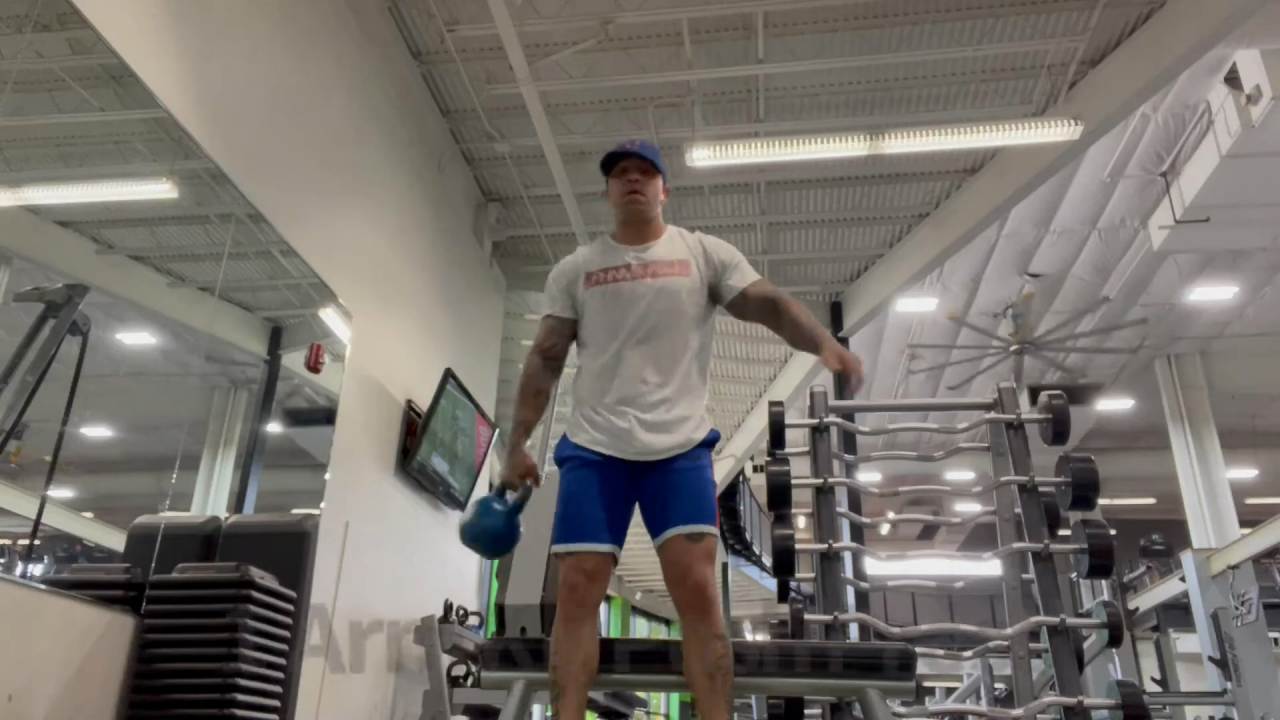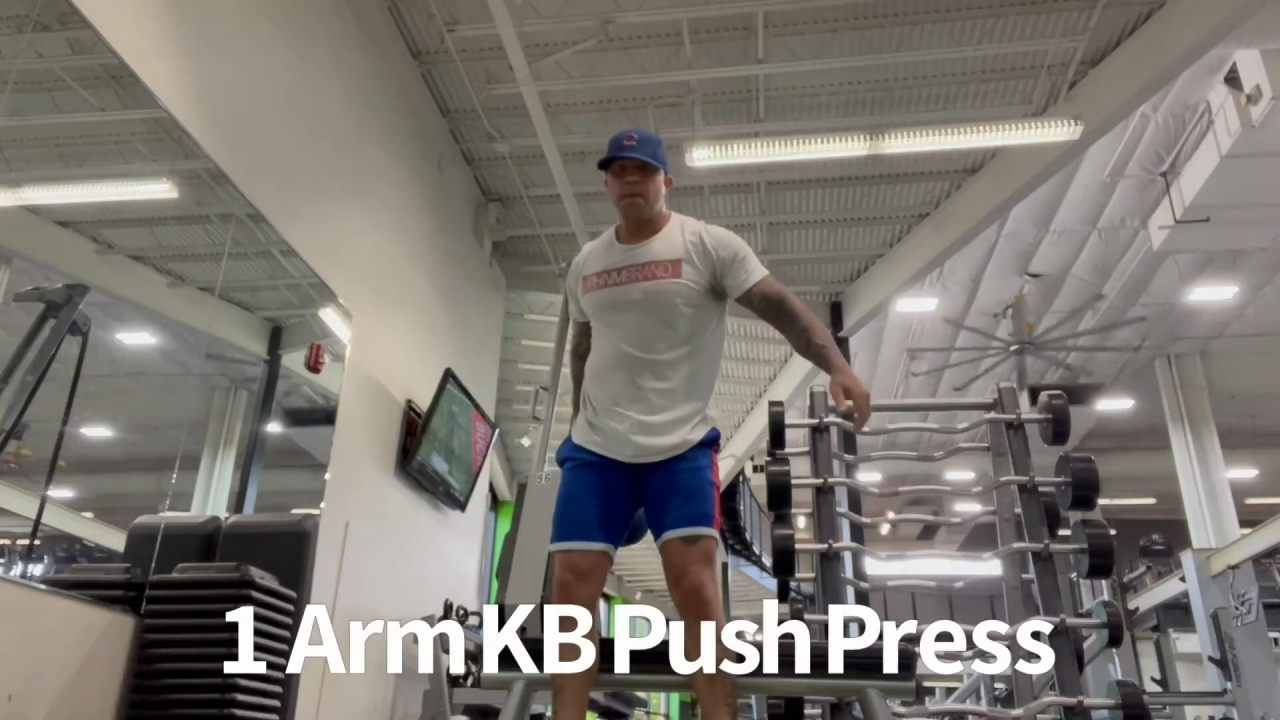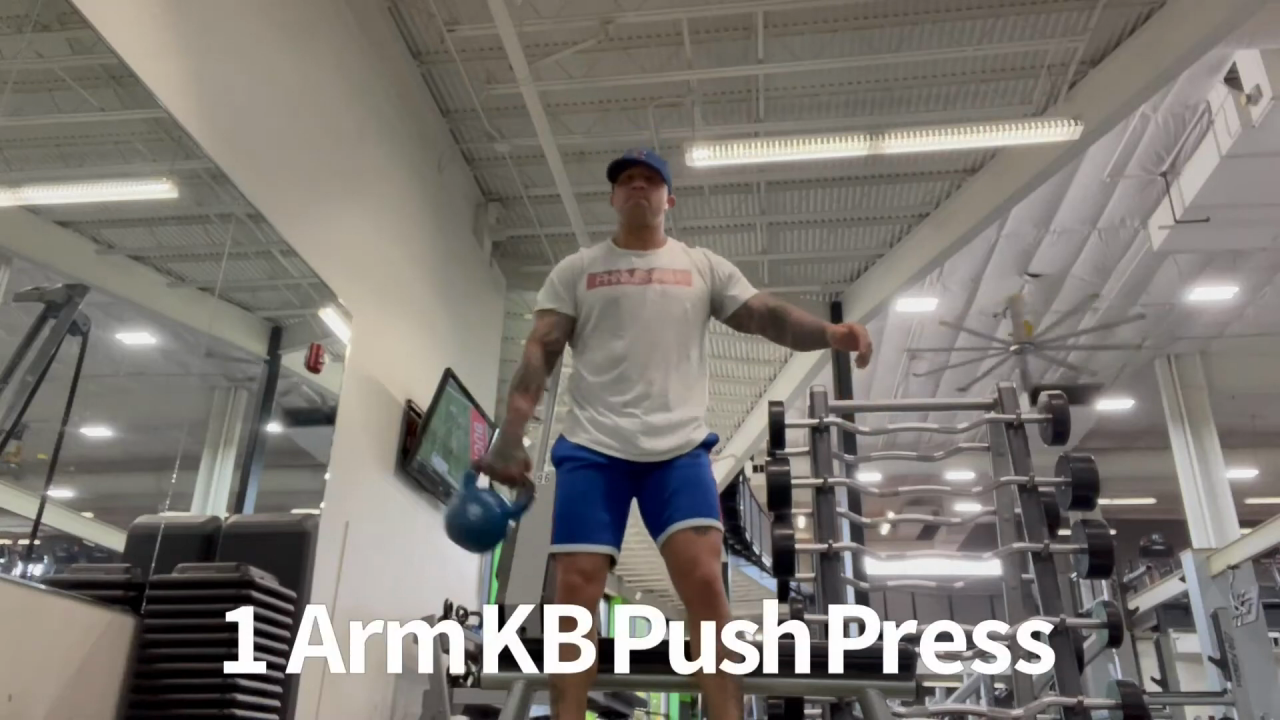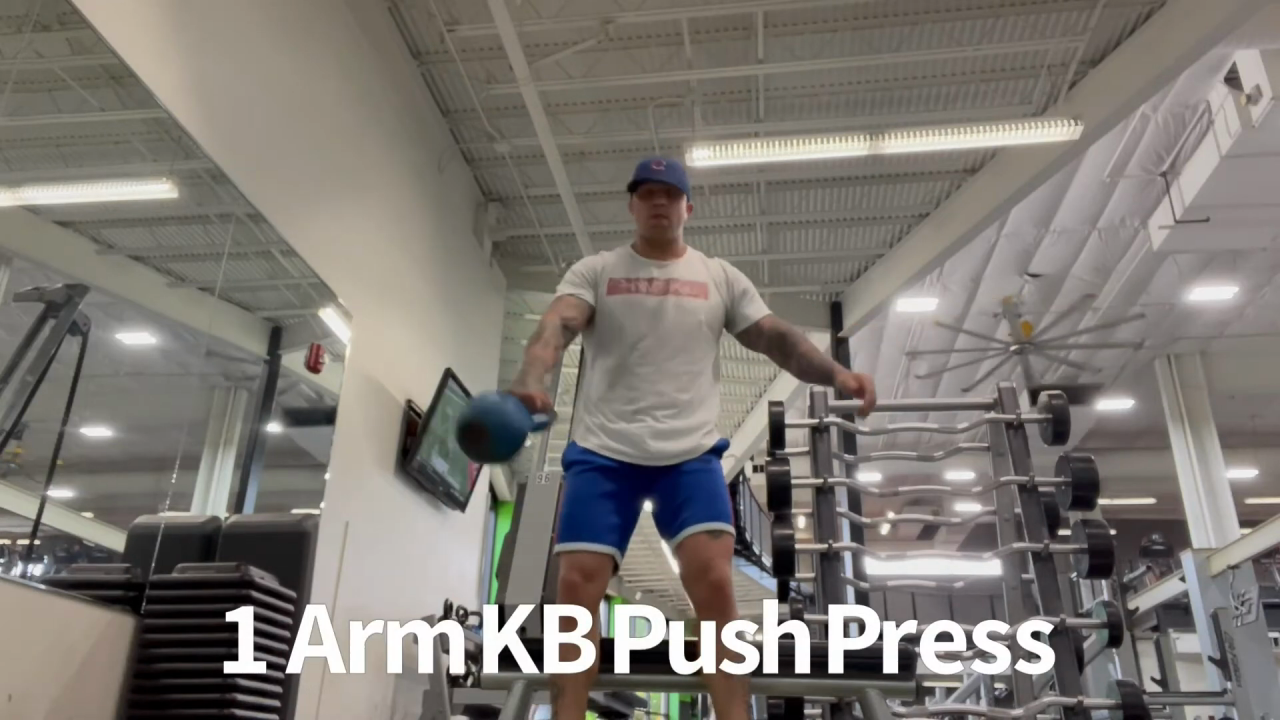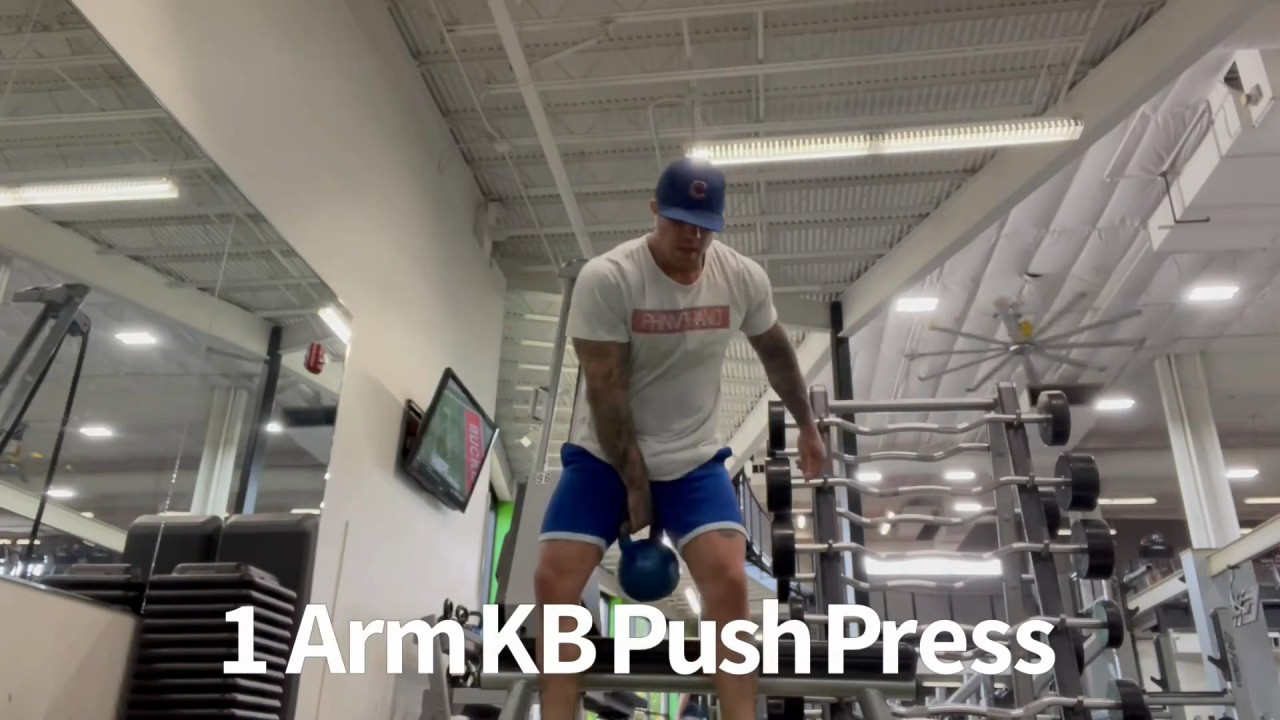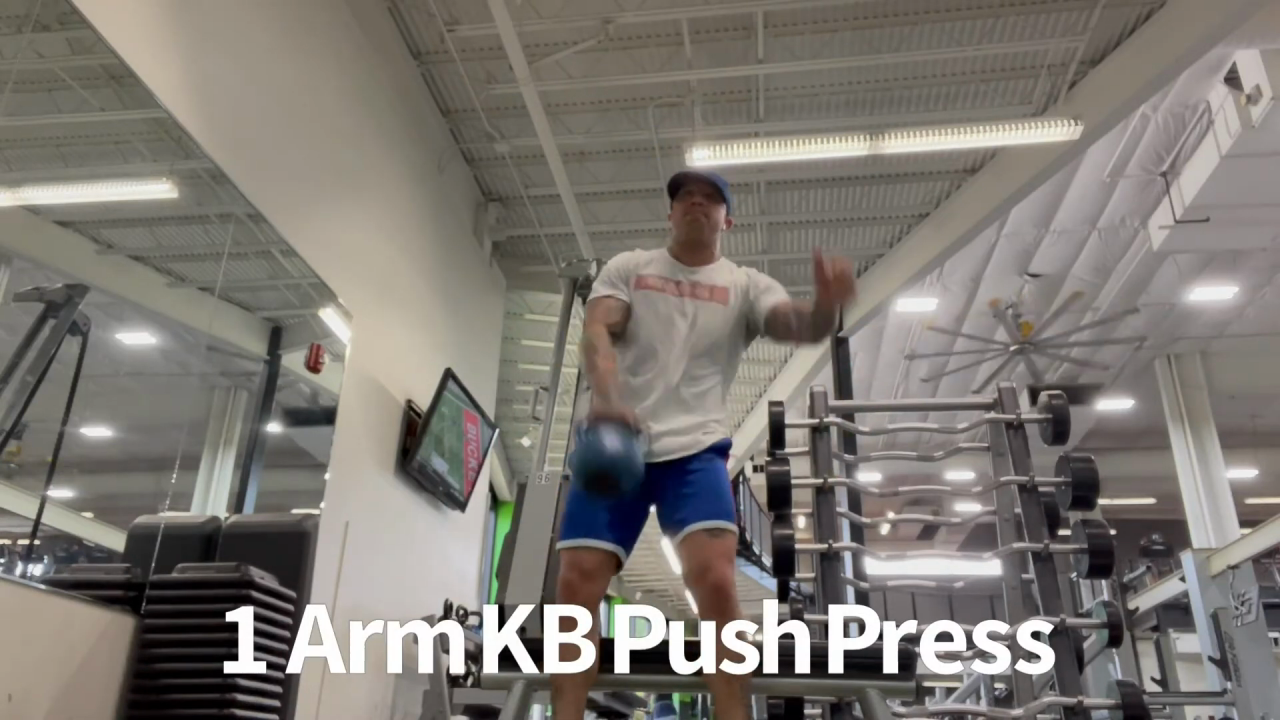
dt=0.5s
person 1, frame 1
left shoulder: (706, 253)
right shoulder: (575, 268)
left elbow: (771, 304)
right elbow: (544, 357)
left wrist: (823, 341)
right wrist: (515, 446)
left hip: (680, 447)
right hip: (593, 448)
left knee: (697, 588)
right knee: (578, 590)
person 1, frame 2
left shoulder: (710, 245)
right shoulder: (586, 264)
left elbow: (780, 307)
left wrist: (837, 366)
left hip: (681, 447)
right hip: (594, 450)
left knee: (696, 589)
right knee: (571, 590)
person 1, frame 3
left shoulder: (705, 267)
right shoulder: (576, 269)
left elbow: (769, 316)
right elbow: (539, 352)
left wrist: (829, 332)
right wrist: (510, 439)
left hip: (679, 449)
right hip: (592, 449)
left knee: (704, 583)
right knee: (575, 590)
person 1, frame 4
left shoulder: (721, 278)
right shoulder: (594, 270)
left elbow: (777, 338)
right elbow: (557, 324)
left wrist: (838, 373)
right wrist: (530, 377)
left hip: (690, 453)
right hip: (603, 452)
left knee: (713, 585)
right knee: (577, 587)
person 1, frame 5
left shoulder: (745, 277)
right shoulder: (606, 279)
left elbow: (776, 350)
right elbow: (607, 393)
left wrist: (807, 427)
right wrist: (635, 487)
left hip: (695, 461)
right hip: (605, 457)
left knee: (728, 583)
right knee: (555, 584)
person 1, frame 6
left shoulder: (747, 285)
right shoulder: (627, 269)
left elbow: (797, 326)
right elbow: (596, 334)
left wrist: (827, 302)
right wrist: (605, 401)
left hip: (695, 453)
left knee: (717, 583)
right knee: (575, 588)
